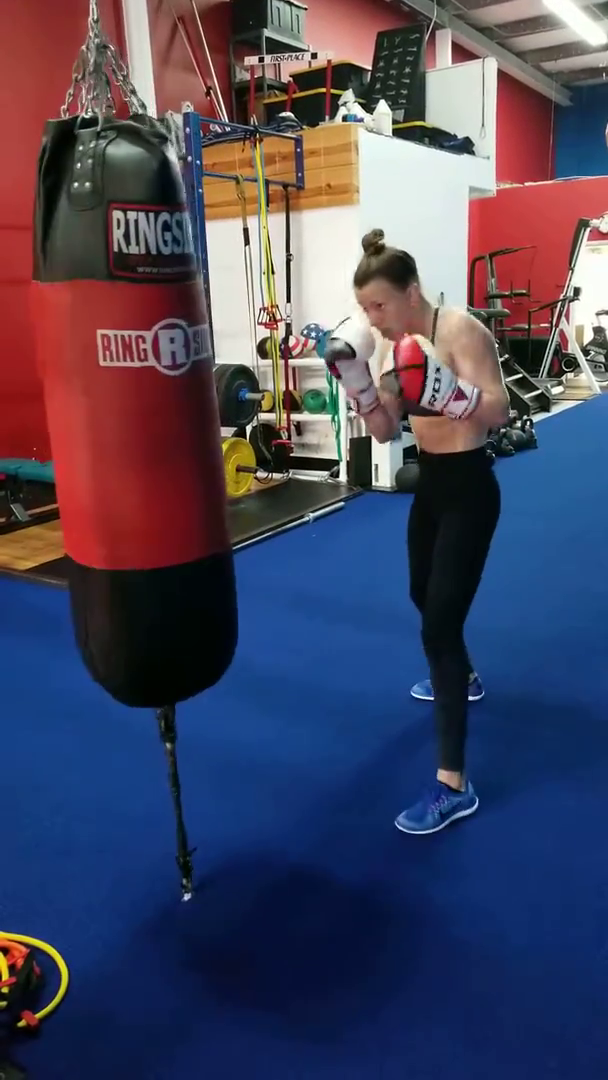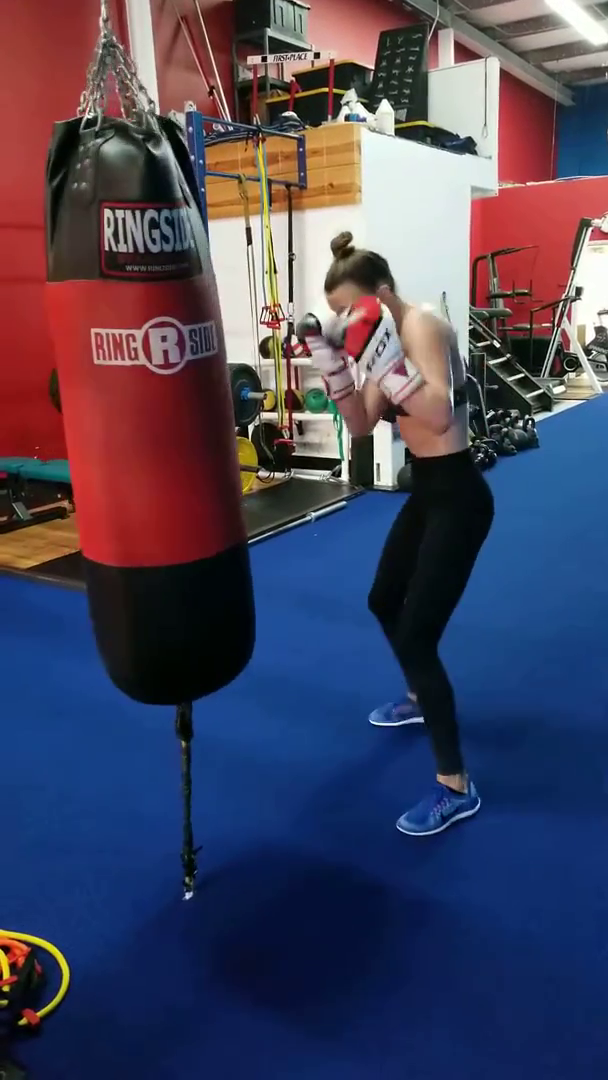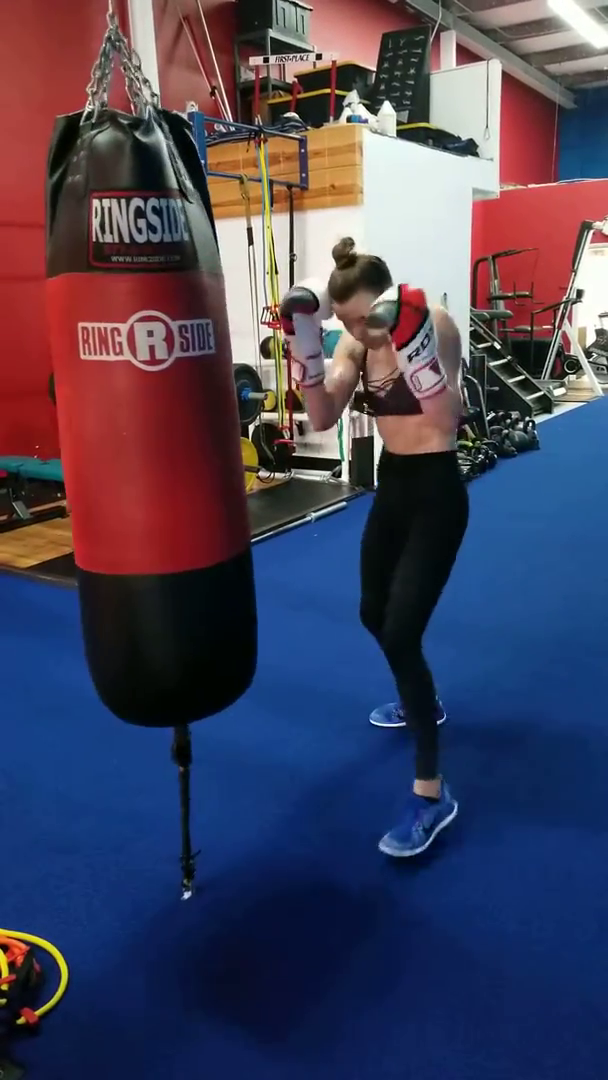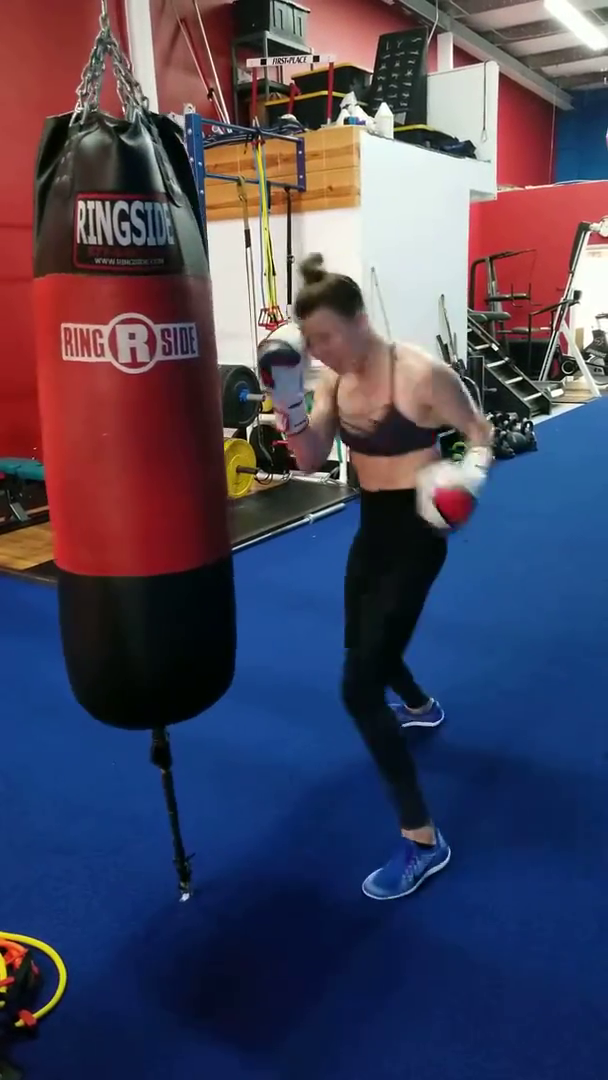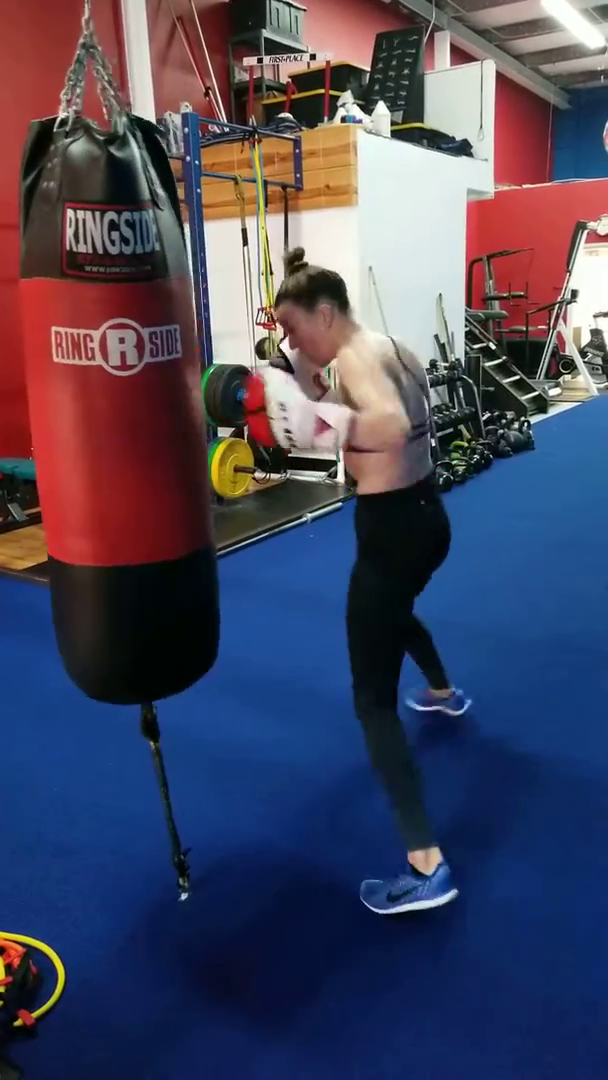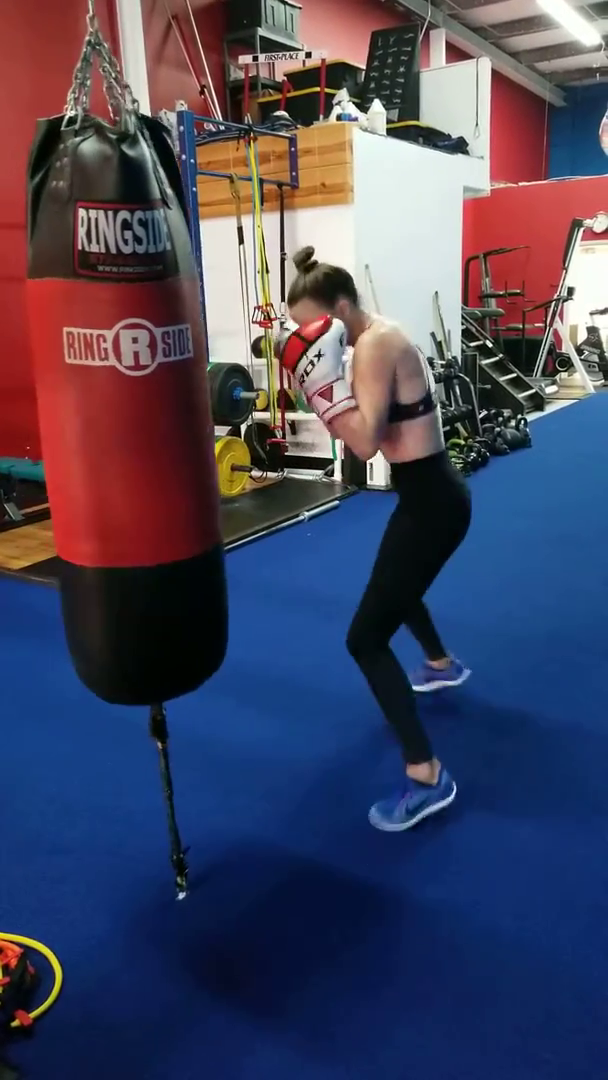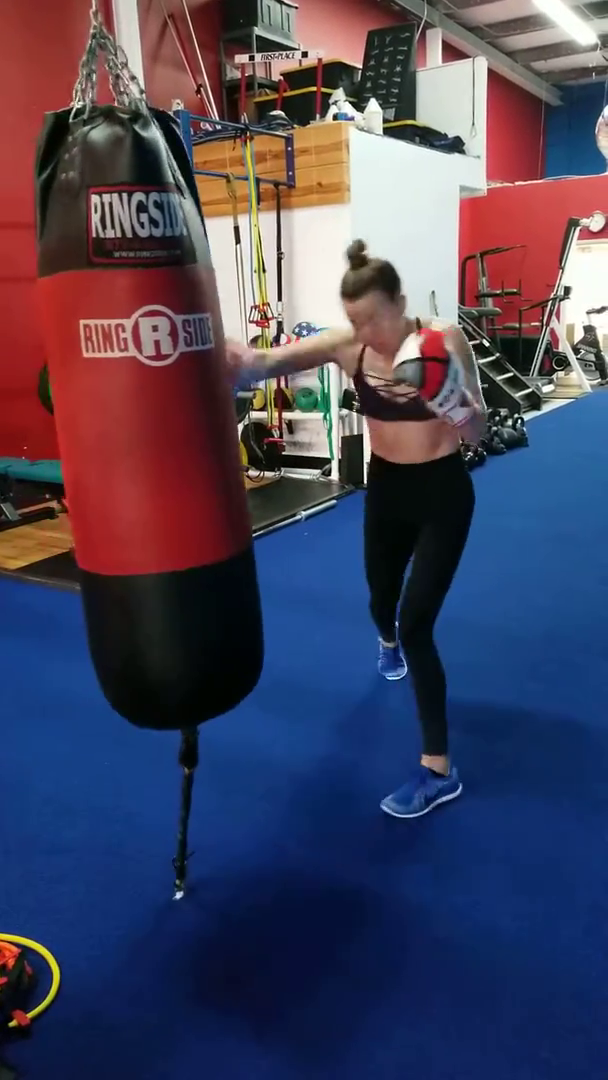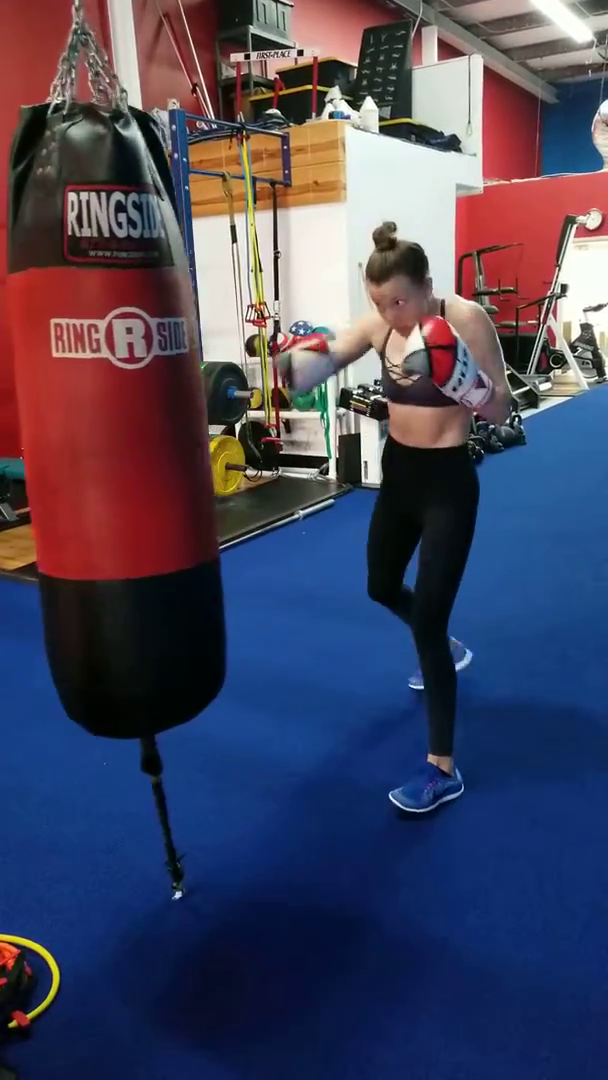
dt=0.3s
person 1, frame 1
left shoulder: (459, 327)
right shoulder: (400, 344)
left elbow: (497, 413)
right elbow: (383, 429)
left wrist: (441, 384)
right wrist: (354, 376)
left hip: (467, 488)
right hip: (430, 482)
left knee: (438, 628)
right knee: (424, 594)
left ankle: (453, 785)
right ankle: (462, 679)
person 1, frame 2
left shoulder: (421, 326)
right shoulder: (380, 338)
left elbow: (440, 416)
right elbow: (361, 425)
left wrist: (384, 364)
right wrist: (332, 361)
left hip: (458, 497)
right hip: (425, 492)
left knee: (414, 637)
right knee: (382, 604)
left ankle: (454, 787)
right ankle: (422, 700)
person 1, frame 3
left shoulder: (436, 322)
right shoulder: (355, 343)
left elbow: (445, 418)
right elbow: (321, 418)
left wrist: (414, 342)
right wrist: (305, 344)
left hip: (436, 493)
right hip: (391, 486)
left knee: (400, 634)
right knee: (375, 616)
left ankle: (430, 793)
right ankle: (422, 703)
person 1, frame 4
left shoulder: (417, 368)
right shoulder: (336, 379)
left elbow: (479, 435)
right elbow: (309, 460)
left wrist: (467, 476)
right wrist: (287, 390)
left hip: (410, 536)
right hip: (378, 527)
left knee: (358, 690)
right knee: (367, 636)
left ankle: (424, 838)
right ankle: (418, 705)
person 1, frame 5
left shoulder: (357, 358)
right shoulder: (389, 350)
left elbow: (394, 437)
left wrist: (305, 417)
right wrist: (304, 383)
left hip: (389, 534)
right hip: (424, 519)
left knee: (373, 698)
right knee: (394, 610)
left ankle: (427, 866)
right ankle: (445, 692)
person 1, frame 6
left shoulder: (374, 346)
right shoulder: (377, 341)
left elbow: (363, 438)
right elbow: (374, 428)
left wrist: (323, 377)
right wrist: (318, 374)
left hip: (433, 505)
right hip: (431, 492)
left knee: (365, 640)
right knee: (391, 588)
left ankle: (426, 777)
right ankle: (443, 665)
person 1, frame 7
left shoulder: (444, 338)
right shoulder: (350, 343)
left elbow: (476, 431)
right elbow: (275, 359)
right wrist: (233, 359)
left hip: (442, 493)
right hip: (387, 488)
left knee: (416, 625)
right knee: (382, 601)
left ankle: (438, 770)
right ankle: (392, 641)
person 1, frame 8
left shoulder: (467, 318)
right shoulder: (377, 325)
left elbow: (500, 409)
right elbow: (322, 363)
left wrist: (459, 374)
right wrist: (302, 365)
left hip: (446, 481)
right hip: (396, 471)
left knee: (428, 615)
right knee: (382, 589)
left ankle: (443, 768)
right ankle: (448, 655)
